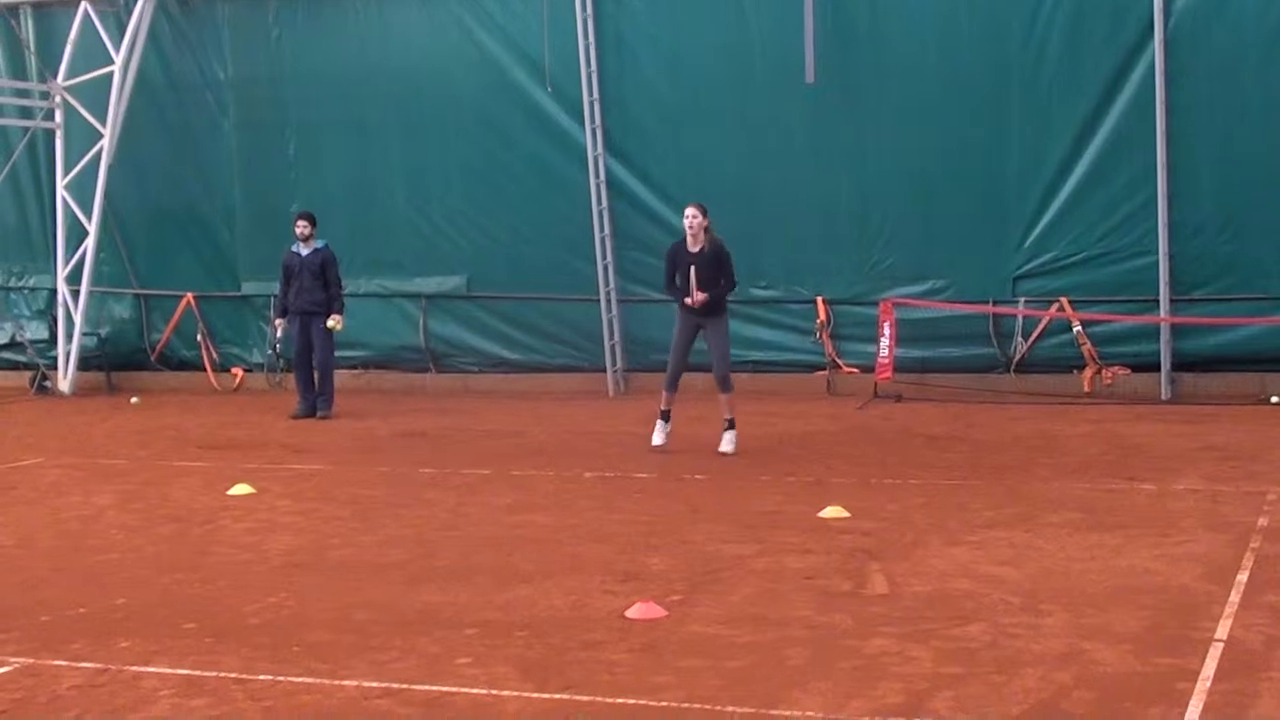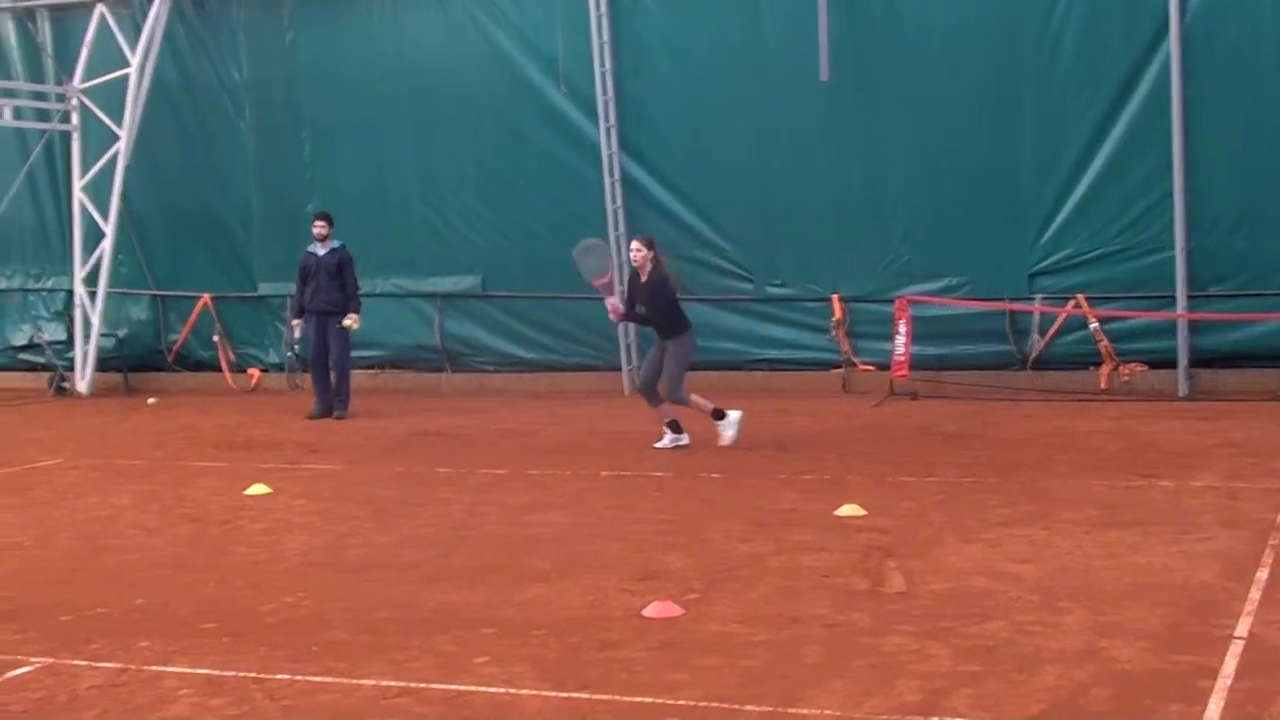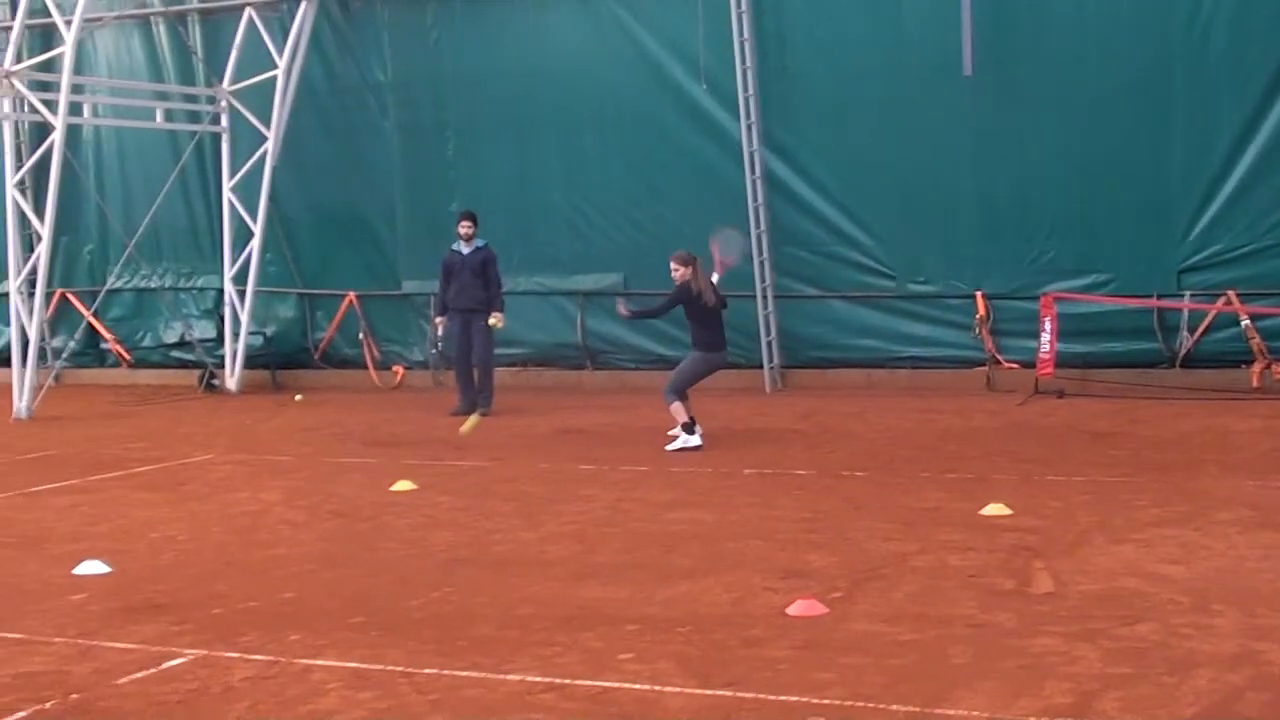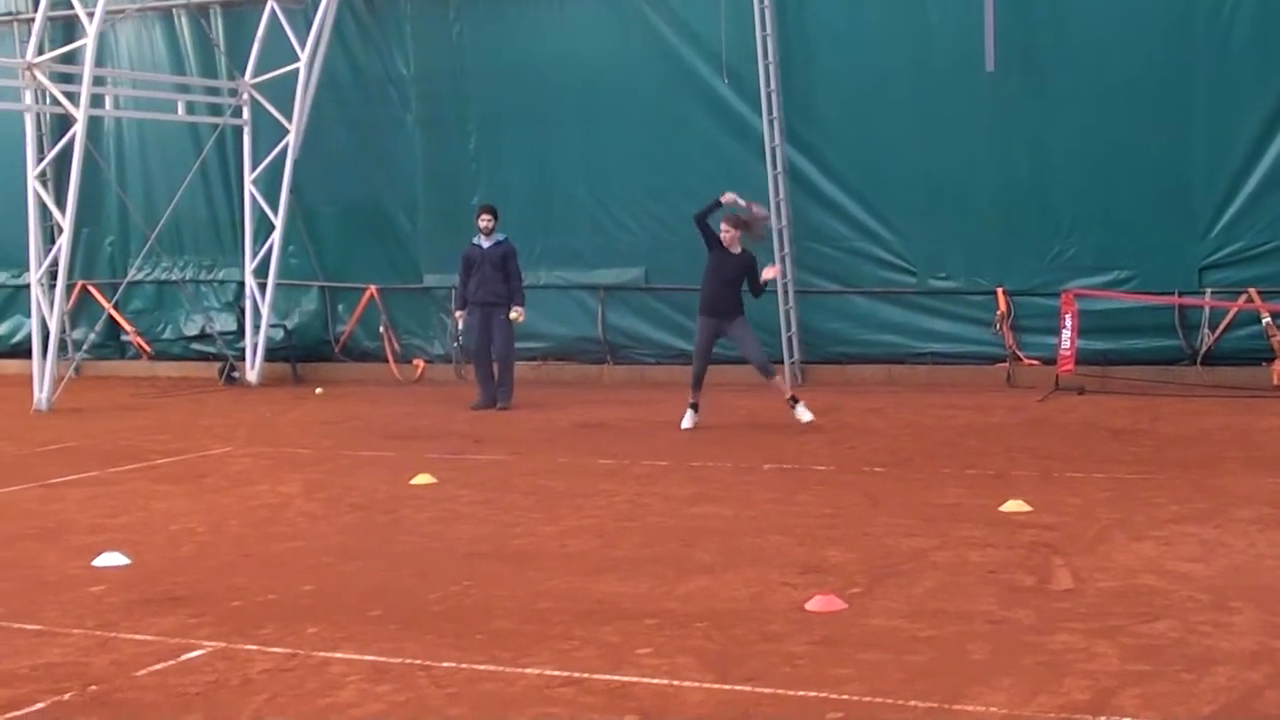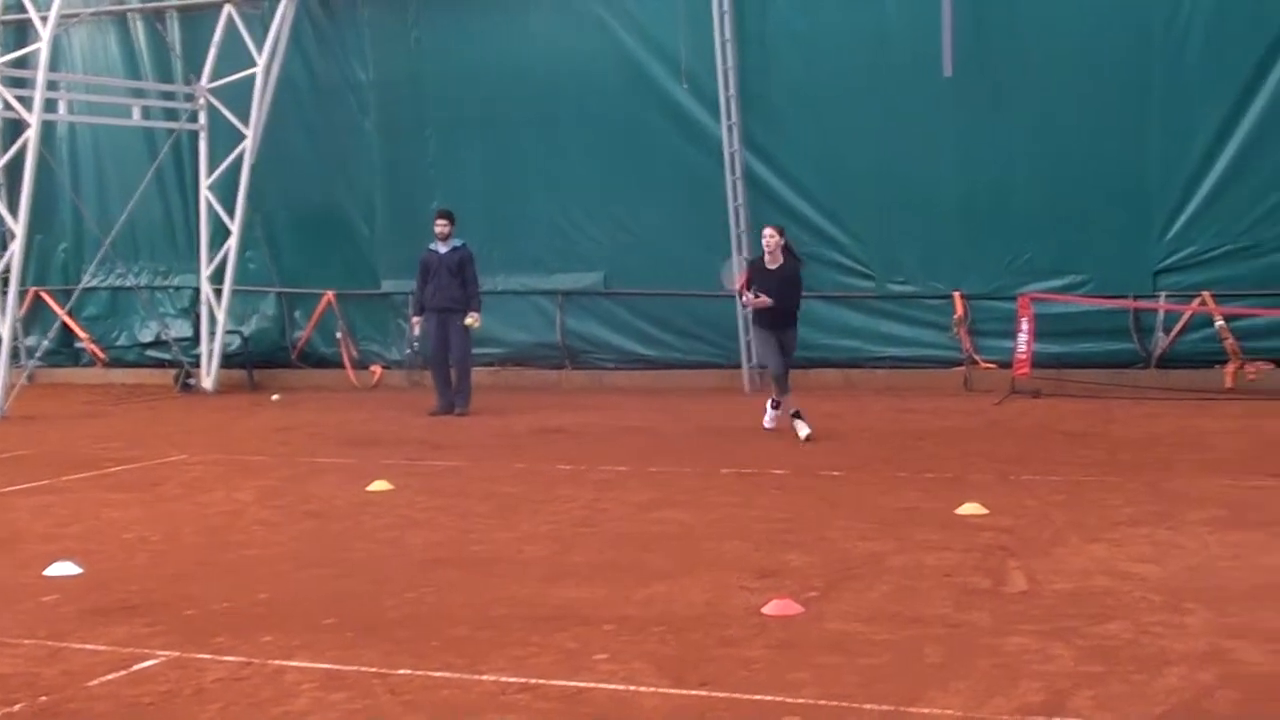
dt=0.5s
person 1, frame 1
left shoulder: (717, 249)
right shoulder: (675, 250)
left elbow: (730, 283)
right elbow: (669, 284)
left wrist: (709, 296)
right wrist: (684, 298)
left hip: (715, 316)
right hip: (687, 315)
left knee: (721, 372)
right knee: (674, 368)
left ankle: (729, 430)
right ankle: (663, 422)
person 1, frame 2
left shoulder: (658, 279)
right shoulder: (634, 277)
left elbow: (652, 318)
right elbow: (632, 308)
left wrist: (624, 314)
right wrist: (619, 312)
left hip: (679, 338)
right hip: (663, 339)
left knee: (670, 392)
right knee: (645, 385)
left ankle: (725, 417)
right ankle: (675, 432)
person 1, frame 3
left shoulder: (685, 290)
right shoulder: (707, 285)
left elbow: (659, 311)
right elbow: (722, 304)
left wrist: (630, 313)
left hip: (706, 353)
right hip: (716, 352)
left knee: (670, 391)
right knee: (678, 383)
left ankle: (689, 435)
right ankle: (690, 425)
person 1, frame 4
left shoulder: (748, 259)
right shoulder: (715, 246)
left elbow: (756, 293)
right elbow: (699, 219)
left wrist: (763, 279)
right wrist: (722, 201)
left hip: (735, 320)
right hip: (708, 318)
left knee: (760, 361)
right knee: (699, 370)
left ankle: (795, 404)
right ankle: (692, 410)
person 1, frame 5
left shoulder: (792, 269)
right shoulder: (754, 266)
left elbow: (792, 303)
right elbow: (746, 294)
left wrist: (770, 302)
right wrist: (746, 298)
left hip: (787, 329)
right hip: (763, 329)
left knee: (782, 374)
right knee: (776, 370)
left ankle: (775, 404)
right ankle: (797, 419)
person 2, frame 1
left shoulder: (325, 254)
right shoulder: (289, 257)
left elbow: (334, 286)
right elbow: (284, 288)
left wrist: (337, 311)
right wrist: (280, 314)
left hip: (320, 316)
right hip: (297, 316)
left knee: (323, 360)
right knee: (300, 360)
left ankle: (324, 405)
right ankle: (306, 404)
person 2, frame 2
left shoulder: (341, 254)
right shoulder: (307, 257)
left elbow: (351, 285)
right elbow: (300, 288)
left wrist: (354, 310)
right wrist: (297, 315)
left hip: (337, 315)
right hip: (314, 316)
left knee: (340, 360)
right knee: (316, 360)
left ankle: (340, 405)
right ankle: (323, 404)
person 2, frame 3
left shoulder: (486, 253)
right shoulder: (450, 255)
left elbow: (494, 284)
right elbow: (444, 286)
left wrist: (497, 309)
right wrist: (440, 312)
left hip: (480, 313)
right hip: (457, 314)
left knee: (483, 357)
right knee: (460, 358)
left ankle: (484, 402)
right ankle: (466, 401)
person 2, frame 4
left shoulder: (506, 247)
right shoulder: (470, 250)
left elbow: (515, 278)
right elbow: (463, 280)
left wrist: (518, 303)
right wrist: (460, 307)
left hip: (500, 307)
right hip: (476, 308)
left knee: (503, 351)
right knee: (479, 352)
left ankle: (503, 396)
right ankle: (487, 395)
person 2, frame 5
left shoulder: (463, 252)
right shoulder: (427, 255)
left elbow: (471, 283)
right elbow: (421, 286)
left wrist: (474, 309)
right wrist: (417, 313)
left hip: (457, 313)
right hip: (434, 314)
left knee: (460, 357)
right knee: (436, 358)
left ankle: (462, 401)
right ankle: (445, 401)
